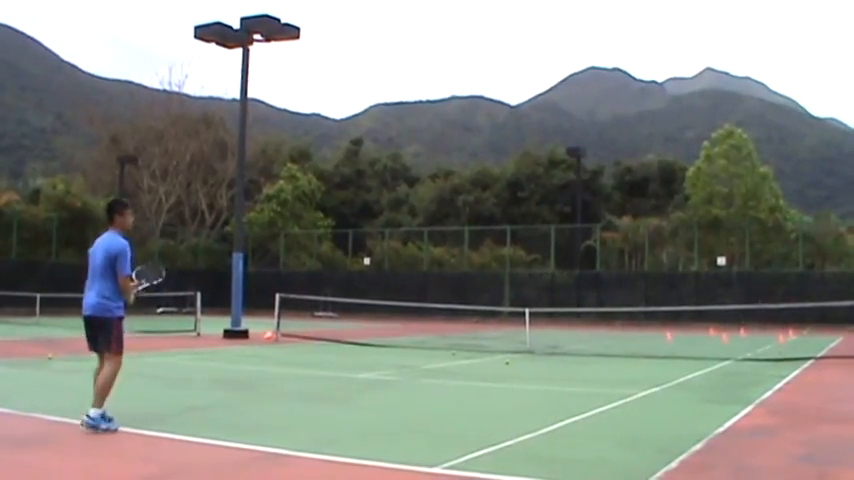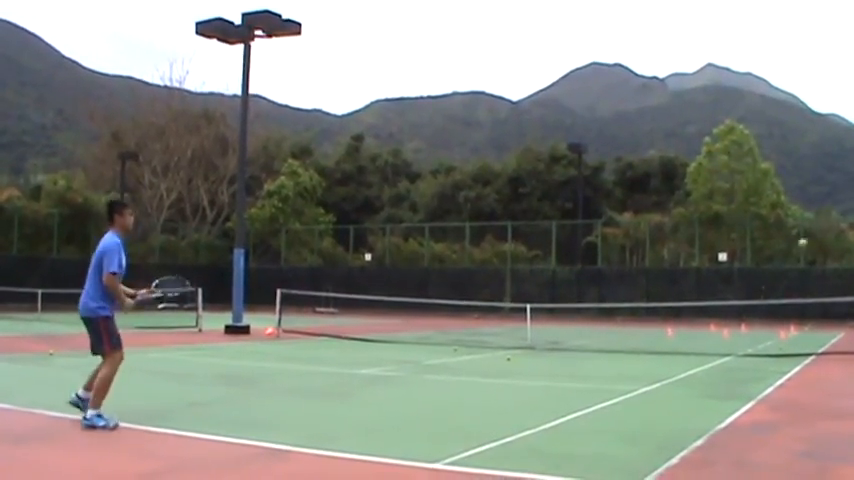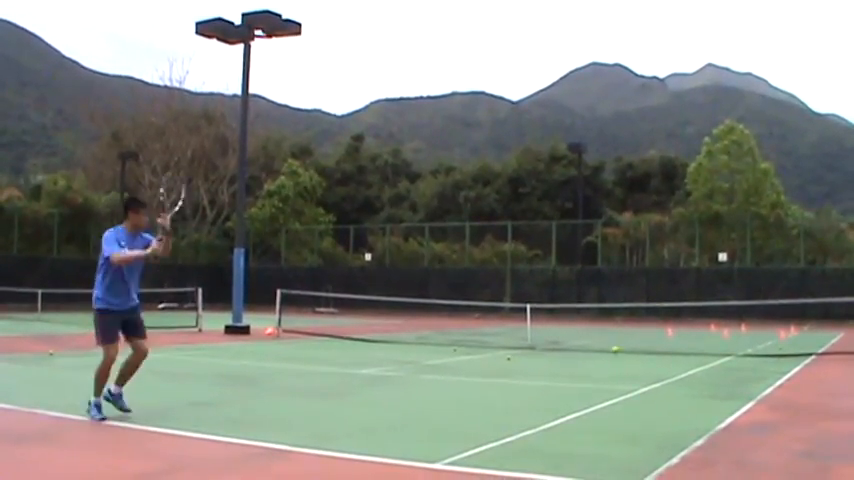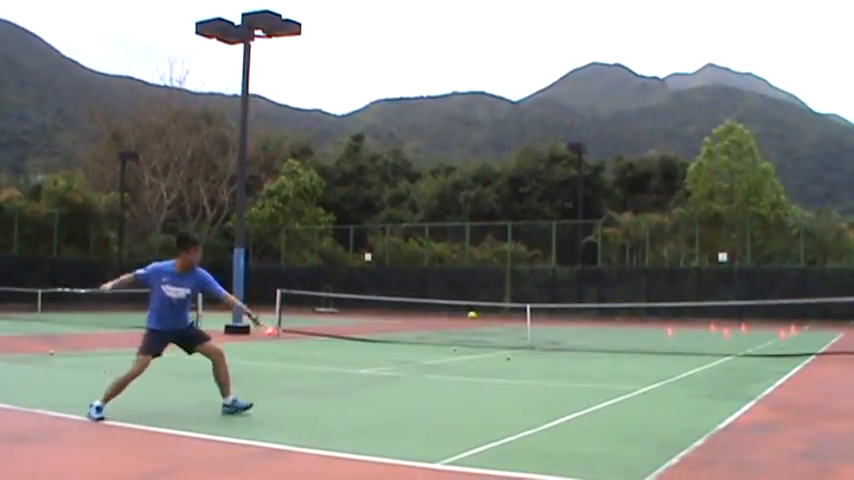
dt=0.5s
person 1, frame 1
left shoulder: (99, 242)
right shoulder: (120, 244)
right elbow: (123, 282)
left wrist: (126, 288)
right wrist: (129, 297)
left hip: (90, 308)
right hip: (108, 310)
left knee: (103, 360)
right knee: (113, 362)
left ankle: (96, 412)
right ankle: (94, 415)
person 1, frame 2
left shoulder: (113, 243)
right shoulder: (112, 244)
right elbow: (109, 280)
left wrist: (132, 293)
right wrist: (123, 300)
left hip: (103, 309)
right hip: (98, 310)
left knee: (115, 358)
right knee: (113, 360)
left ankle: (83, 395)
right ankle: (91, 414)
person 1, frame 3
left shoulder: (144, 238)
right shoulder: (112, 235)
left elbow: (164, 252)
right elbow: (117, 260)
left wrist: (166, 233)
right wrist: (147, 252)
left hip: (130, 304)
right hip: (107, 304)
left knee: (141, 350)
right knee: (110, 355)
left ankle: (114, 390)
right ankle: (95, 402)
person 1, frame 4
left shoulder: (200, 275)
right shoulder: (159, 270)
left elbow: (225, 296)
right elbow: (134, 277)
left wrist: (248, 312)
right wrist: (112, 284)
left hip: (184, 326)
right hip: (159, 327)
left knee: (217, 353)
right knee: (136, 369)
left ankle: (229, 401)
right ankle: (99, 405)
